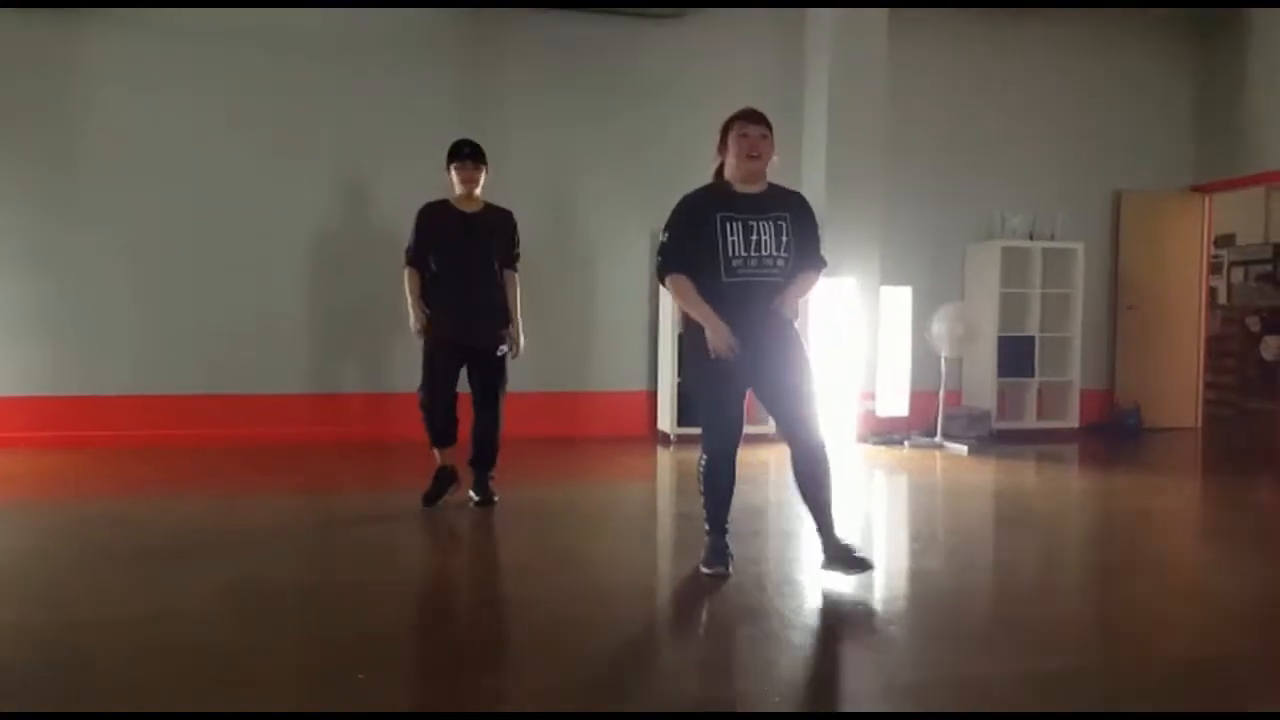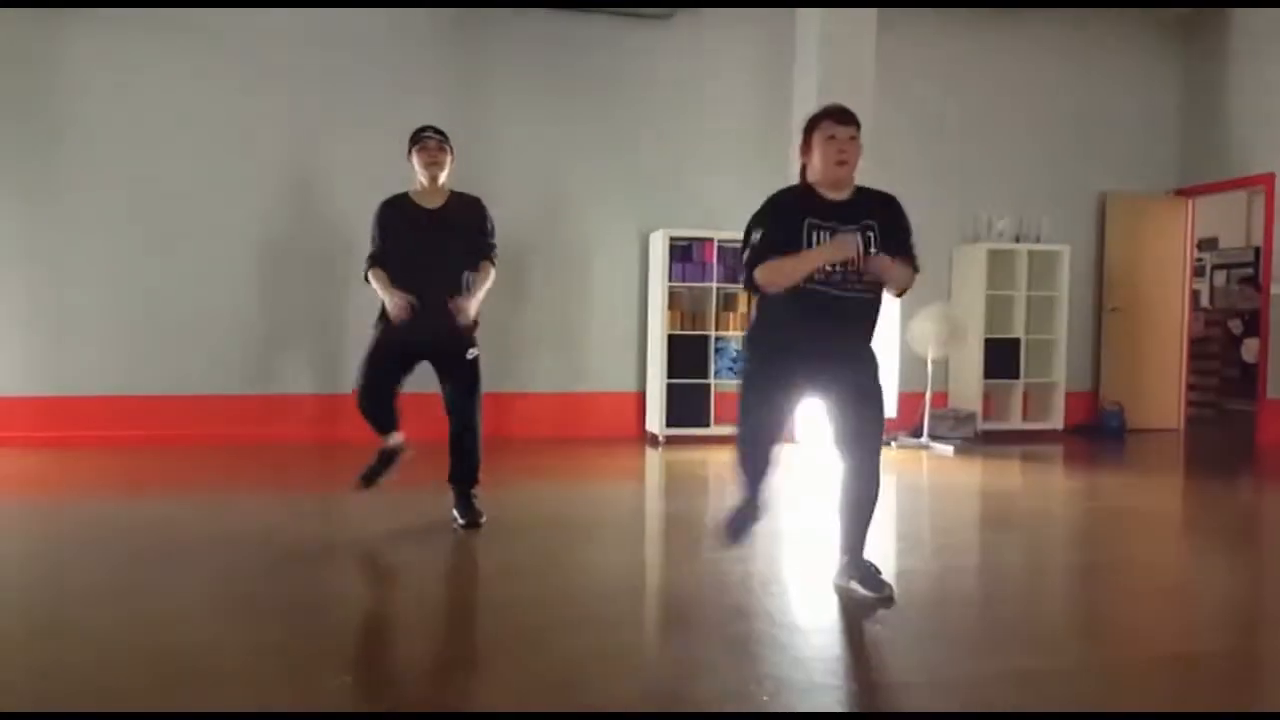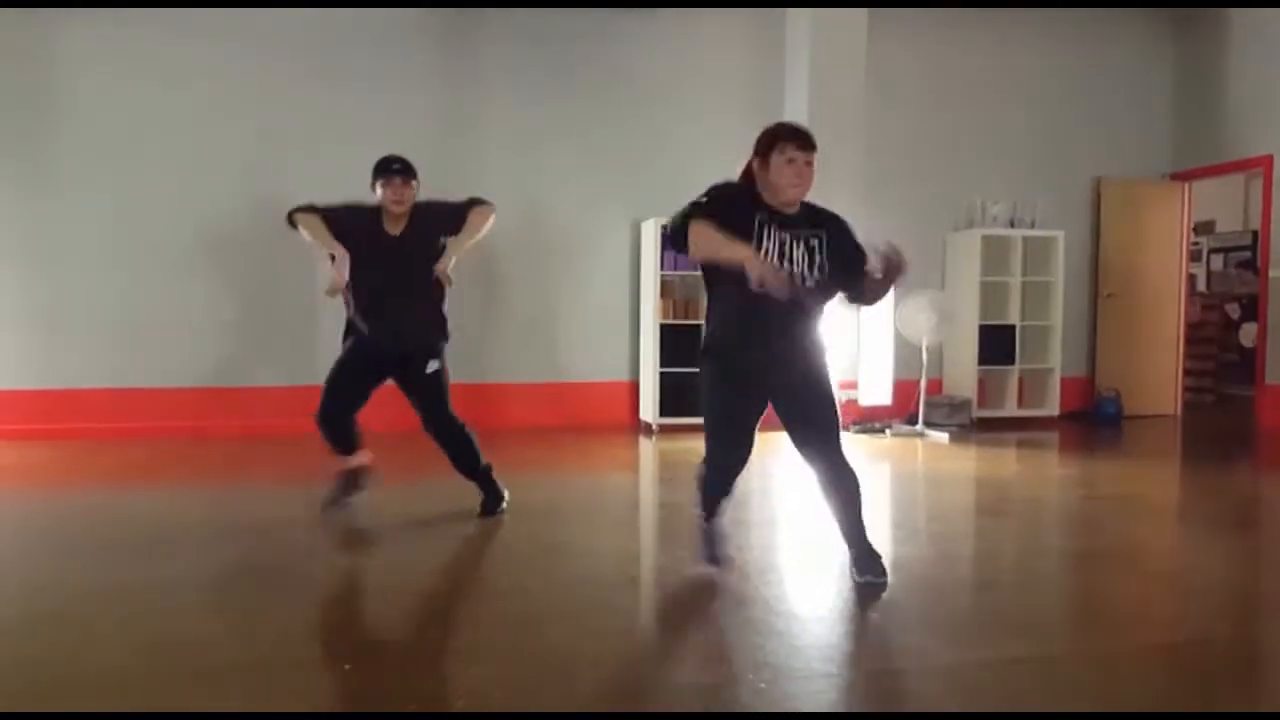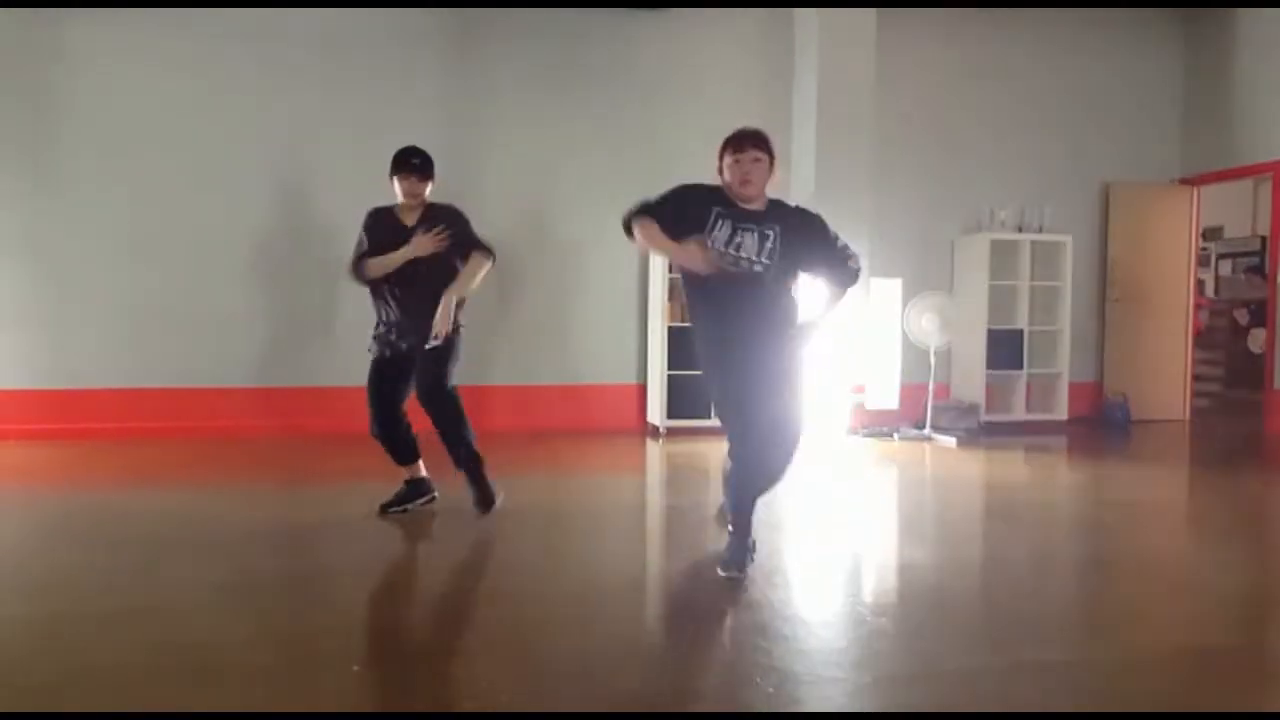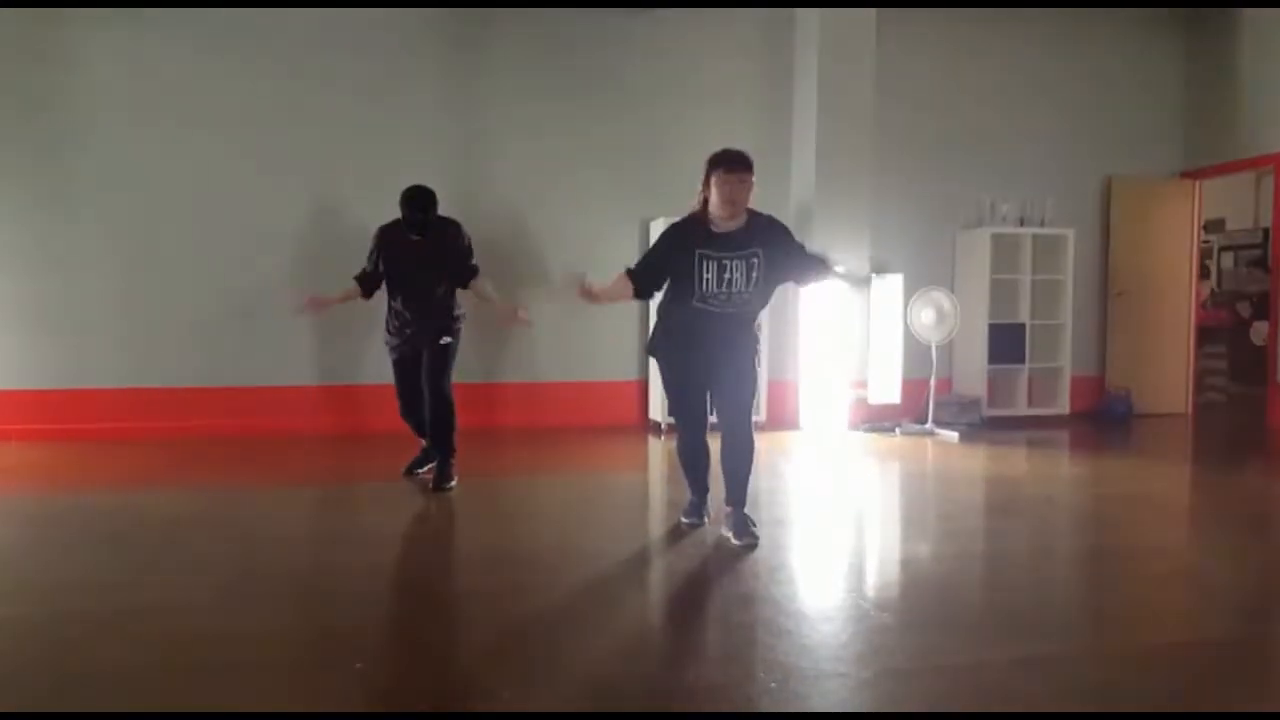
dt=1s
person 1, frame 1
left shoulder: (794, 207)
right shoulder: (697, 207)
left elbow: (812, 264)
right elbow: (671, 273)
left wrist: (792, 295)
right wrist: (710, 322)
left hip: (779, 339)
right hip: (717, 345)
left knee: (808, 439)
right knee: (720, 444)
left ankle: (831, 541)
right ankle: (716, 541)
person 1, frame 2
left shoulder: (886, 211)
right shoulder: (783, 209)
left elbow: (907, 276)
right elbow: (761, 275)
left wrist: (886, 267)
right wrist: (823, 254)
left hip: (851, 353)
right hip: (780, 349)
left knee: (863, 457)
right knee: (756, 440)
left ankle: (851, 560)
right ankle: (752, 498)
person 1, frame 3
left shoulder: (827, 228)
right shoulder: (730, 202)
left elbow: (862, 290)
right elbow: (685, 230)
left wrist: (888, 276)
right wrist: (748, 256)
left hip: (797, 360)
right hip: (732, 356)
left knee: (828, 457)
right knee: (726, 455)
left ankle: (859, 545)
right ankle: (707, 529)
person 1, frame 4
left shoulder: (798, 223)
right shoulder: (697, 203)
left elbow: (847, 266)
right elbow: (638, 221)
left wrist: (818, 320)
right wrist: (675, 251)
left hip: (775, 349)
right hip: (724, 351)
left knee: (780, 443)
right knee: (748, 444)
left ankle: (737, 516)
right ankle: (739, 533)
person 1, frame 5
left shoulder: (769, 232)
right shoulder: (683, 236)
left elbow: (804, 266)
right elbow: (641, 280)
right wrist: (602, 295)
left hip: (735, 345)
right hip: (681, 348)
left knee: (737, 426)
right knee: (690, 428)
left ankle: (736, 511)
right ankle: (698, 498)
person 2, frame 1
left shoulder: (503, 220)
right shoulder: (430, 215)
left elbow: (509, 273)
right elbow: (413, 265)
left wrist: (516, 322)
right wrist: (414, 308)
left hip: (490, 327)
right hip: (443, 325)
left knee: (489, 404)
right knee: (435, 397)
left ankle: (482, 477)
right ankle: (447, 468)
person 2, frame 2
left shoulder: (474, 210)
right shoulder: (391, 210)
left elbow: (487, 263)
right elbow: (374, 265)
left wrist: (474, 298)
right wrist: (388, 294)
left hip: (455, 328)
right hip: (402, 324)
left knee: (464, 412)
right knee: (372, 393)
left ankle: (463, 496)
right ankle: (391, 444)
person 2, frame 3
left shoulder: (431, 217)
right shoulder: (356, 219)
left elbow: (484, 209)
right elbow: (300, 216)
left wrist: (454, 251)
right wrist: (339, 253)
left hip: (419, 342)
right hip: (367, 339)
left knee: (438, 419)
right knee: (332, 411)
left ankle: (486, 482)
right ankle: (354, 467)
person 2, frame 4
left shoulder: (448, 218)
right shoulder: (378, 220)
left elbow: (482, 256)
right elbow: (362, 271)
left wrist: (452, 296)
right wrist: (410, 252)
left hip: (434, 330)
right hip: (391, 333)
left knee: (434, 394)
right knee: (383, 416)
left ankle: (474, 473)
right ankle: (418, 481)
person 2, frame 5
left shoulder: (451, 232)
right shoulder: (387, 237)
left elbow: (469, 276)
right elbow: (366, 282)
left wrist: (500, 305)
right wrist: (333, 300)
left hip: (442, 326)
right hip: (401, 330)
left knee: (436, 388)
right knee: (408, 397)
left ankle: (446, 462)
right ankle: (430, 446)
